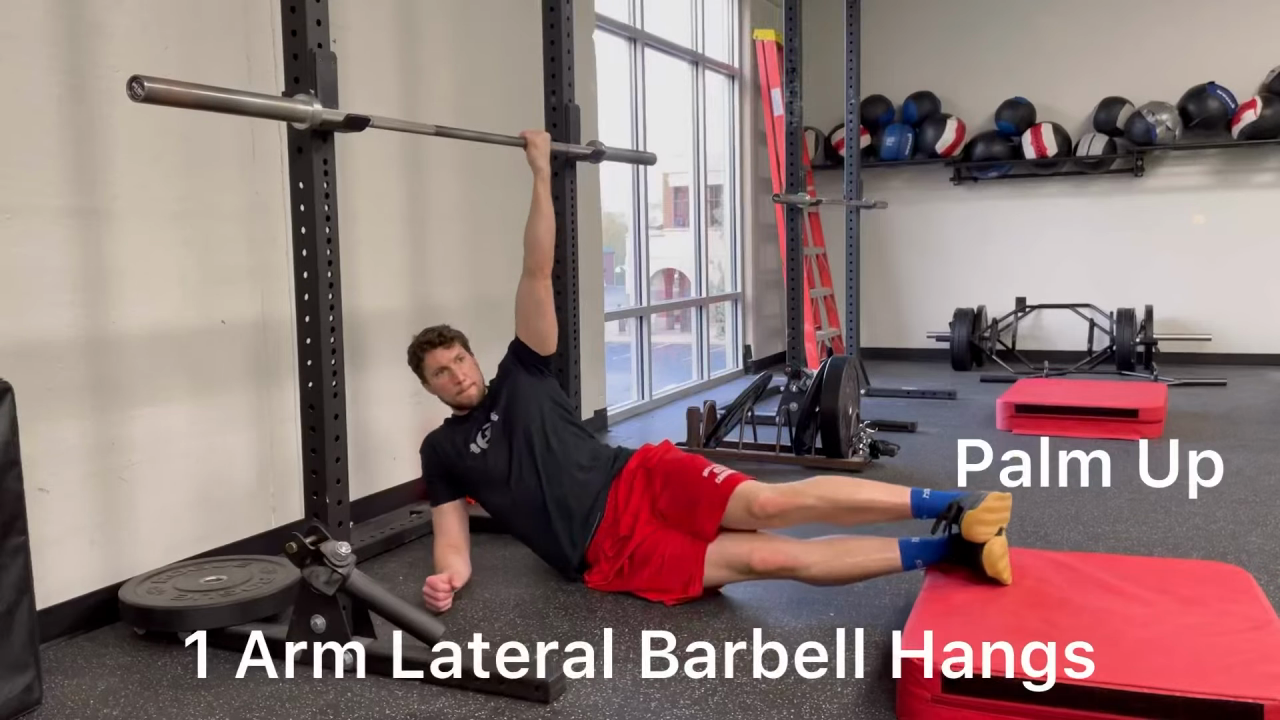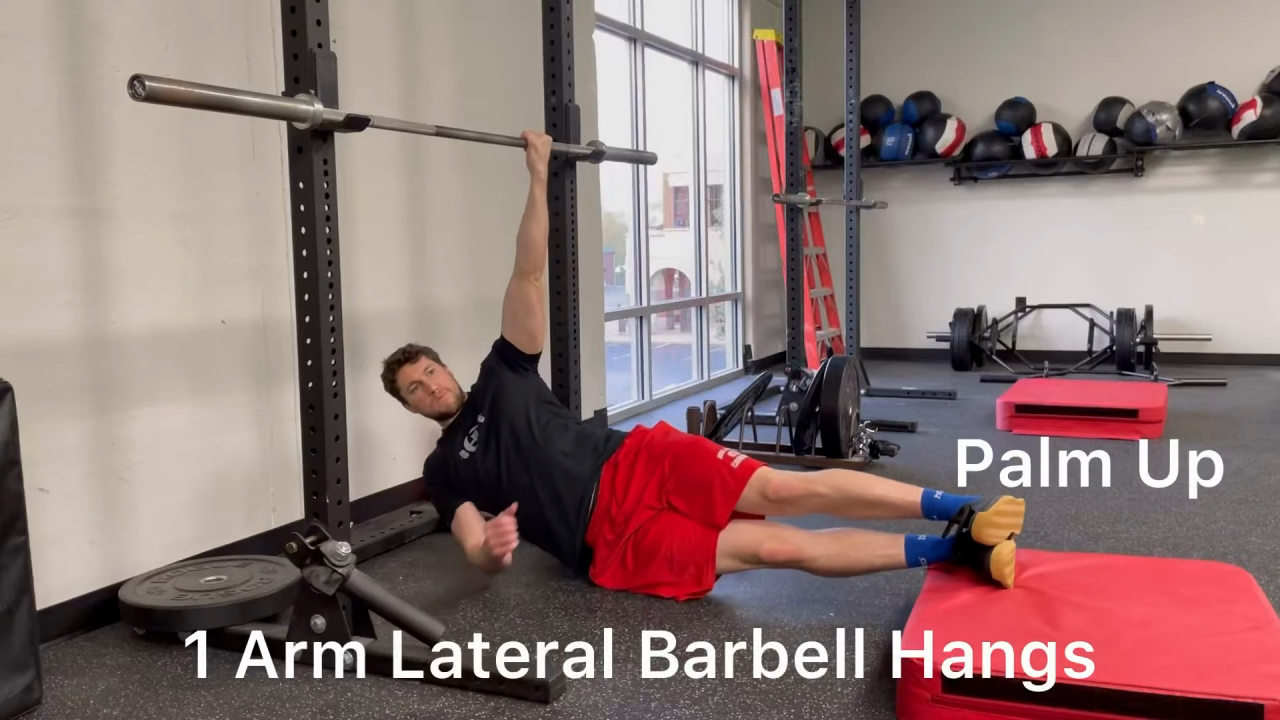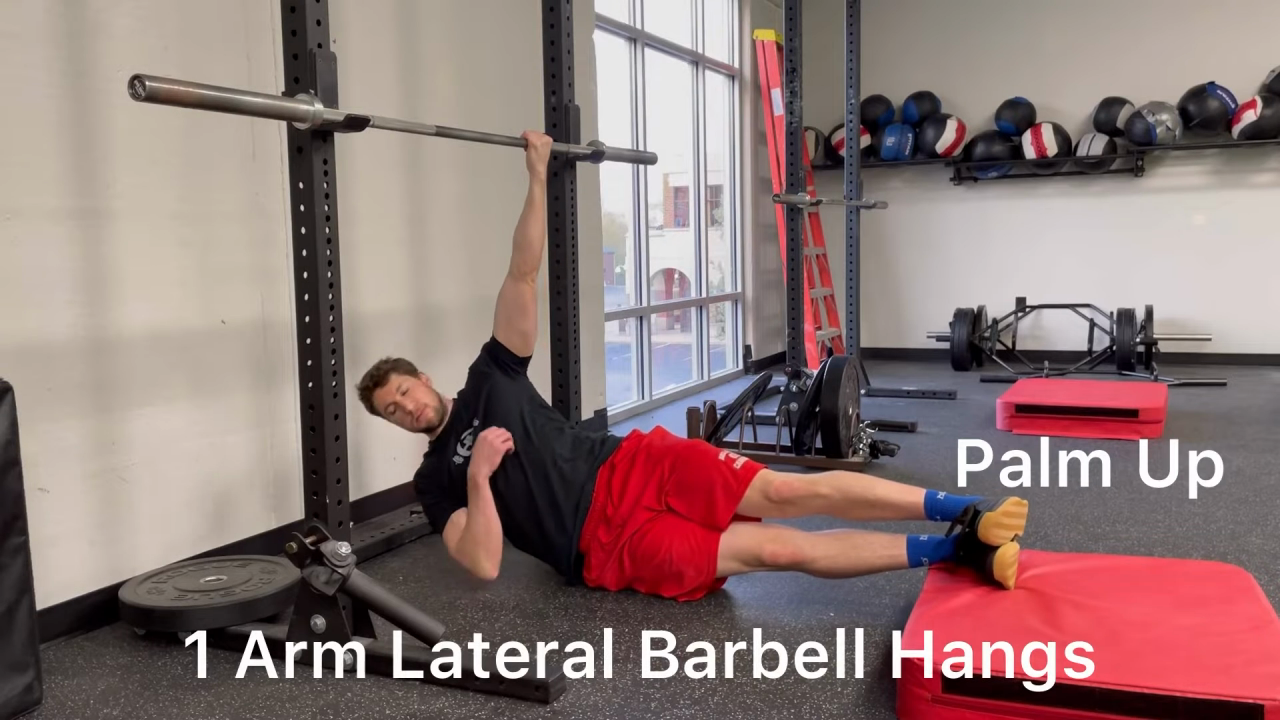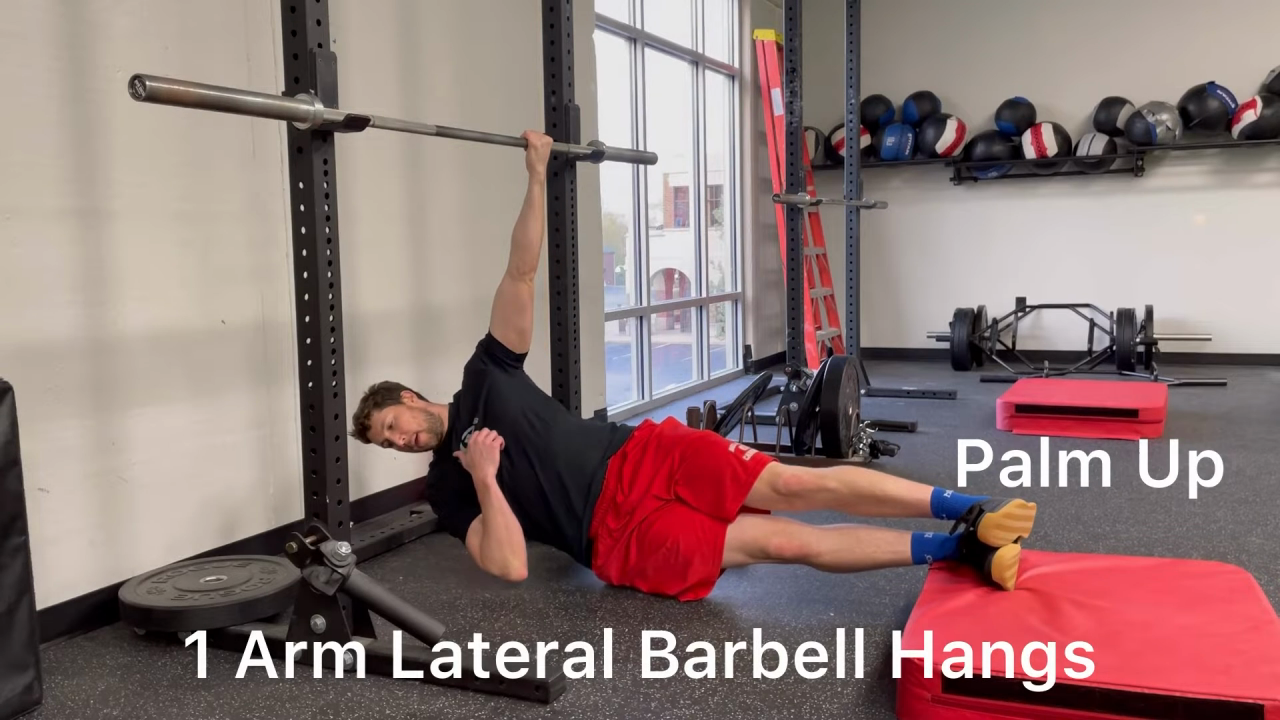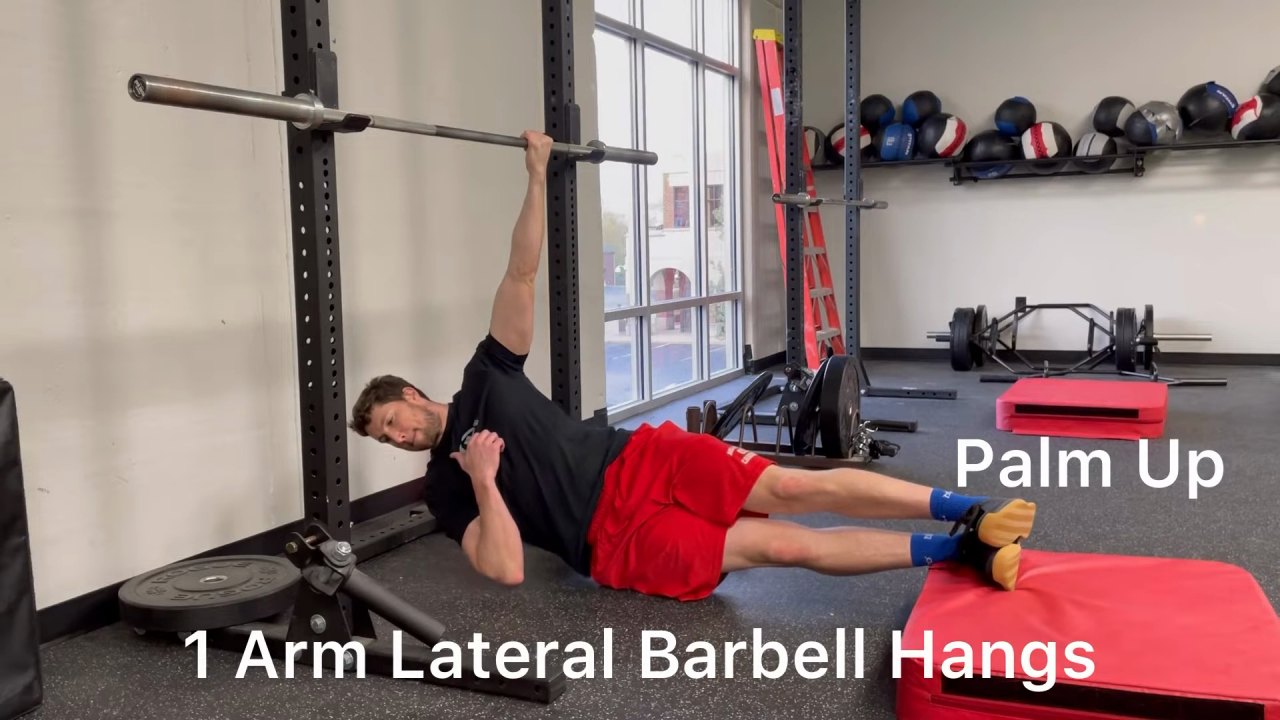
dt=0.7s
person 1, frame 1
left shoulder: (522, 373)
right shoulder: (443, 451)
left elbow: (538, 273)
right elbow: (453, 543)
left wrist: (541, 172)
right wrist: (445, 579)
left hip: (638, 482)
right hip: (610, 555)
left knee: (768, 502)
right knee: (770, 558)
left ankle: (952, 509)
right ankle: (946, 549)
person 1, frame 2
left shoulder: (503, 374)
right shoulder: (445, 467)
left elbow: (528, 275)
right elbow: (481, 547)
left wrist: (538, 176)
right wrist: (491, 549)
left hip: (639, 464)
right hip: (613, 540)
left knee: (783, 489)
right knee: (778, 546)
left ankle: (961, 516)
right ankle: (951, 550)
person 1, frame 3
left shoulder: (491, 379)
right shoulder: (436, 482)
left elbow: (522, 275)
right elbow: (484, 565)
left wrist: (537, 175)
right wrist: (479, 476)
left hip: (635, 469)
right hip: (610, 545)
left knee: (785, 491)
right knee: (780, 549)
left ankle: (965, 514)
right ankle: (951, 548)
person 1, frame 4
left shoulder: (486, 377)
right shoulder: (449, 487)
left elbow: (521, 273)
right elbow: (511, 566)
left wrist: (536, 174)
right wrist: (484, 477)
left hip: (643, 457)
right hip: (621, 532)
left knee: (795, 484)
right knee: (784, 541)
left ankle: (970, 513)
right ankle: (953, 547)
person 1, frame 5
left shoulder: (486, 376)
right shoulder: (445, 487)
left elbow: (521, 274)
right elbow: (507, 570)
left wrist: (537, 175)
right wrist: (482, 479)
left hip: (642, 461)
right hip: (618, 540)
left knee: (794, 487)
right knee: (785, 545)
left ankle: (971, 514)
right ankle: (956, 548)
